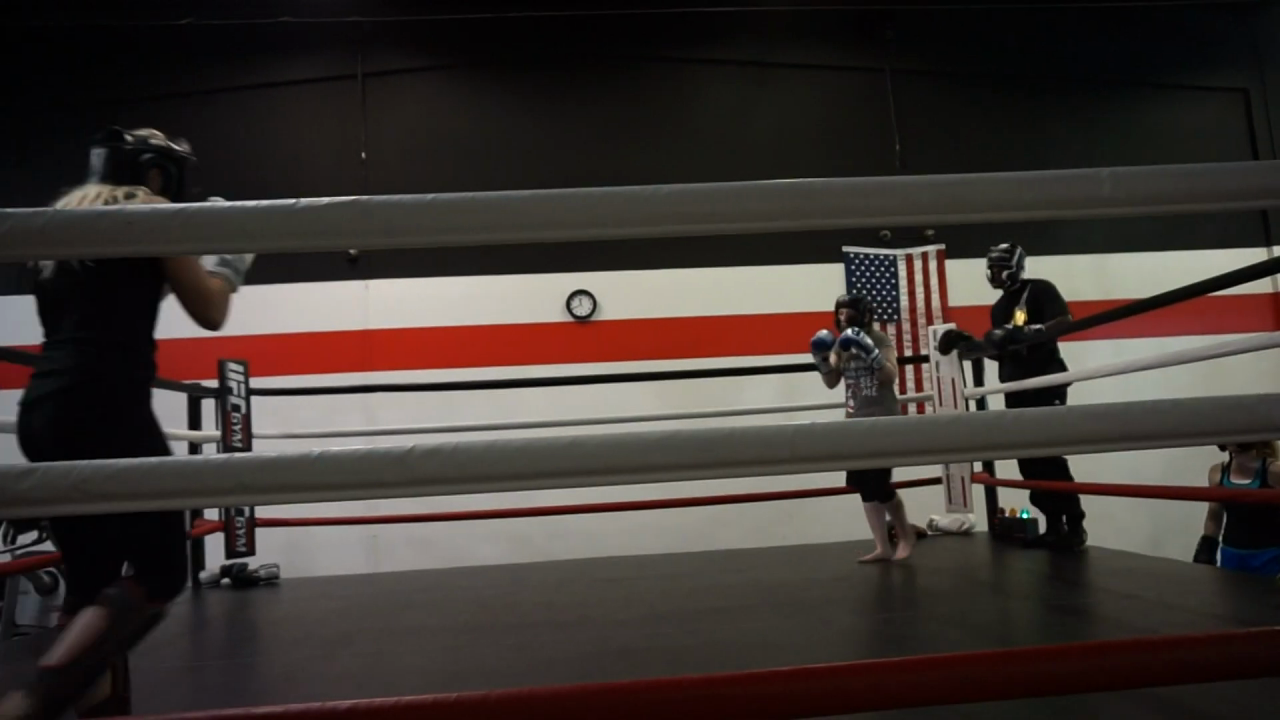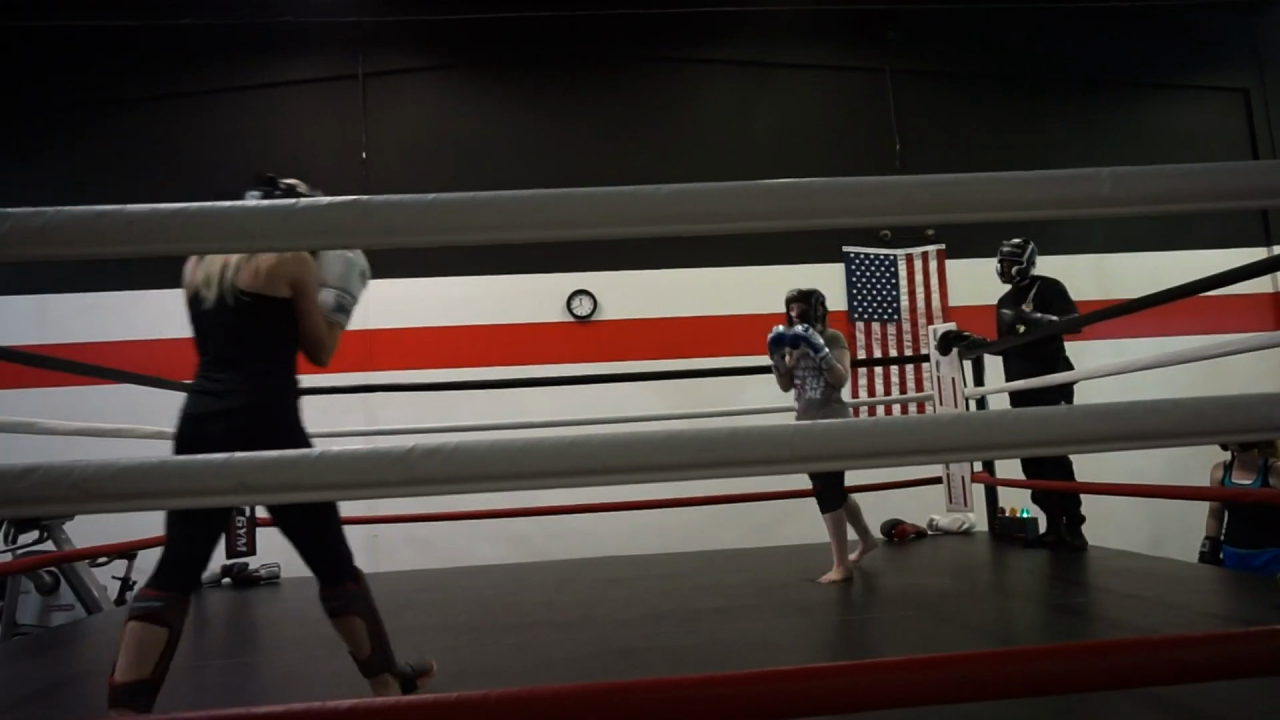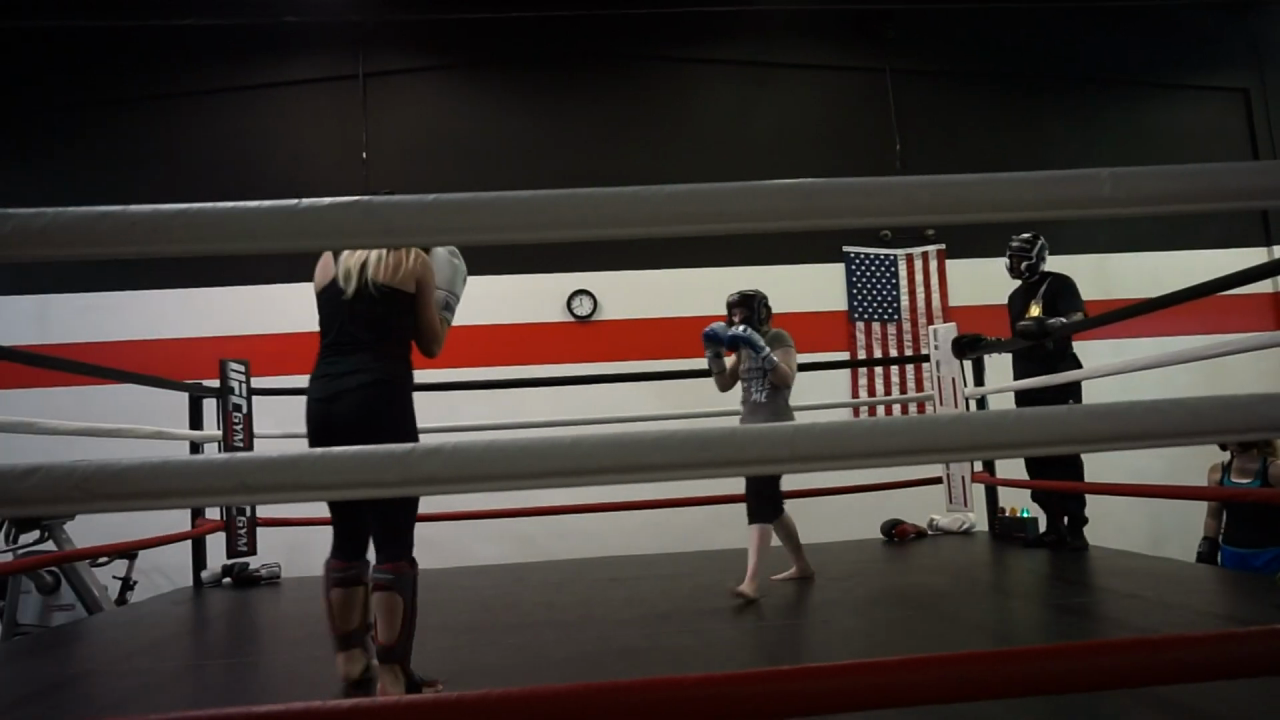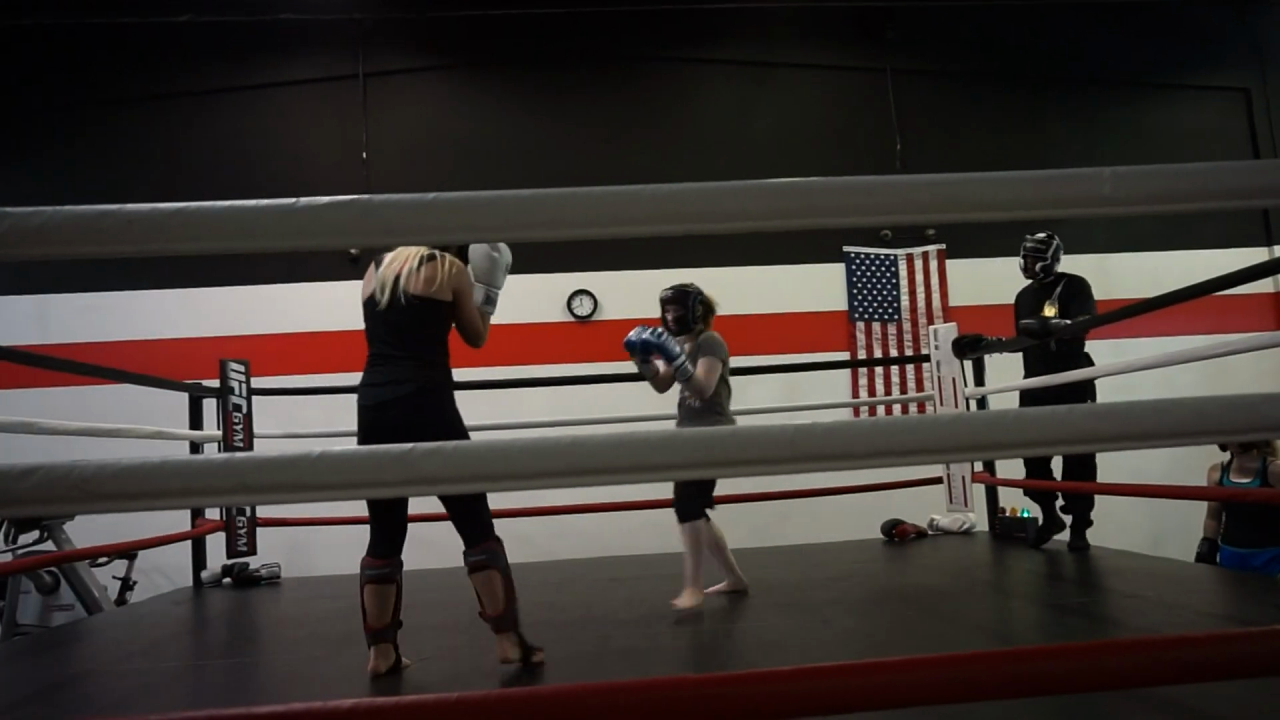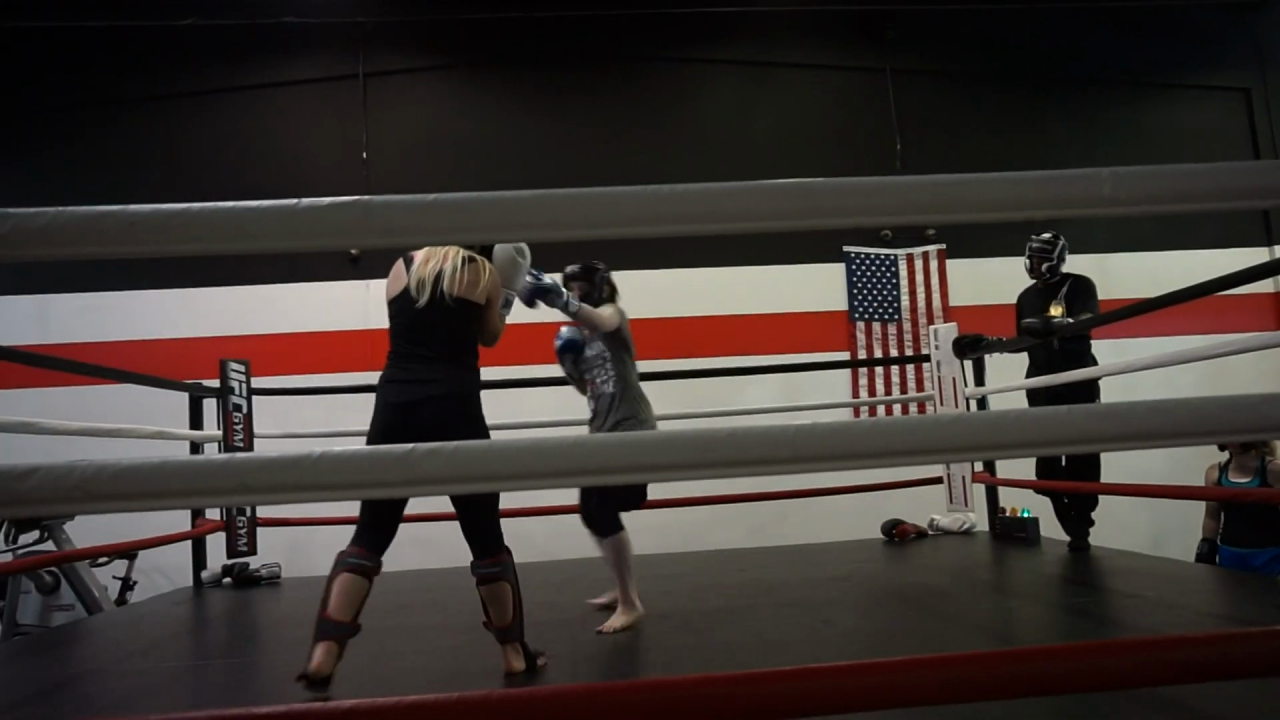
dt=0.4s
person 1, frame 1
right shoulder: (150, 211)
right elbow: (210, 312)
right wrist: (227, 264)
right hip: (109, 405)
left knee: (91, 578)
right knee: (159, 574)
person 1, frame 2
left shoulder: (198, 263)
right shoulder: (294, 262)
right elbow: (320, 352)
right wrist: (337, 301)
left hip: (201, 425)
right hip: (268, 423)
left knee: (177, 571)
right knee: (332, 561)
person 1, frame 3
left shoulder: (329, 260)
right shoulder: (414, 260)
right elbow: (431, 344)
right wrist: (444, 301)
left hip: (325, 401)
right hip: (381, 401)
left knee: (348, 537)
right knee: (393, 543)
left ankle: (351, 659)
right ankle: (392, 675)
person 1, frame 4
left shoulder: (375, 270)
right shoulder: (452, 268)
right elbow: (476, 337)
right wrist: (484, 294)
left hip: (375, 408)
right hip: (427, 406)
left knee: (384, 537)
right knee: (477, 529)
left ankle: (381, 652)
right ankle: (509, 642)
person 1, frame 5
left shoulder: (401, 268)
right shoulder: (483, 273)
right wrist: (505, 295)
left hip: (396, 408)
right hip: (453, 410)
left knee: (368, 539)
right knee: (487, 539)
left ankle: (323, 655)
right ankle: (515, 652)
person 2, frame 1
left shoulder: (1040, 290)
right shoulder: (999, 307)
left elbow: (1065, 322)
left wrist: (1022, 333)
left hip: (1045, 385)
right hip: (1017, 390)
left knee: (1048, 455)
right knee: (1029, 460)
left ankle: (1074, 523)
right ankle: (1054, 526)
person 2, frame 2
left shoulder: (1048, 288)
right shoulder: (1005, 301)
left wrist: (1033, 318)
right wrist: (969, 341)
left hip: (1051, 383)
right hip: (1021, 388)
left knee: (1054, 456)
right knee: (1032, 458)
left ankle: (1073, 526)
right ankle: (1054, 525)
person 2, frame 3
left shoulder: (1059, 284)
right shoulder: (1016, 296)
left elbow: (1078, 319)
left wrist: (1046, 325)
left hip: (1059, 382)
right hip: (1028, 386)
left knee: (1064, 455)
right knee: (1037, 458)
left ankle: (1075, 527)
right ankle: (1055, 526)
person 2, frame 4
left shoulder: (1074, 285)
right shoulder: (1024, 296)
left elbow: (1085, 322)
left wrist: (1049, 325)
left hip: (1072, 382)
right hip: (1036, 384)
left knee: (1077, 456)
right knee: (1033, 453)
left ankle: (1079, 528)
right ankle: (1050, 517)
person 2, frame 5
left shoulder: (1079, 285)
right shoulder: (1026, 297)
left elbow: (1087, 321)
left wrist: (1051, 324)
left hip: (1078, 382)
right hip: (1042, 384)
left knee: (1082, 457)
right knee: (1046, 456)
left ankle: (1080, 527)
right ankle: (1070, 520)
person 3, frame 1
left shoulder: (879, 339)
right shoulder: (841, 344)
left elbow: (890, 377)
right elbow: (831, 382)
left wrist: (869, 350)
right wrist: (820, 357)
left hip: (883, 421)
right hip: (857, 422)
left knee: (878, 485)
right knee: (862, 485)
left ankle: (905, 534)
right ankle: (883, 547)
person 3, frame 2
left shoulder: (833, 338)
right shoulder: (796, 343)
left elbow: (841, 380)
right elbow: (786, 385)
left wrist: (820, 349)
right wrist: (778, 356)
left hip: (832, 424)
right hip: (807, 425)
left knee: (826, 491)
right knee: (833, 489)
left ankle: (841, 565)
right ankle: (866, 539)
person 3, frame 3
left shoulder: (778, 338)
right shoulder: (743, 345)
left elbow: (787, 379)
right elbow: (724, 384)
left wrist: (760, 349)
right wrist: (714, 352)
left knee: (759, 503)
right knee: (768, 503)
left ankle: (751, 582)
right ankle: (802, 565)
person 3, frame 4
left shoulder: (710, 342)
right shoulder: (681, 342)
left elbow: (703, 389)
right elbow: (662, 385)
left wrist: (673, 355)
right wrist: (644, 358)
left knee: (686, 501)
right knee: (692, 507)
left ankle: (693, 586)
right ankle: (734, 577)
person 3, frame 5
left shoulder: (609, 314)
right shoulder: (583, 332)
left elbow: (602, 323)
left wrist: (555, 298)
right wrist: (570, 359)
left hip: (632, 429)
right hip: (604, 431)
left knee: (604, 511)
right knee: (594, 511)
left ankle: (630, 604)
right ankle: (622, 590)
